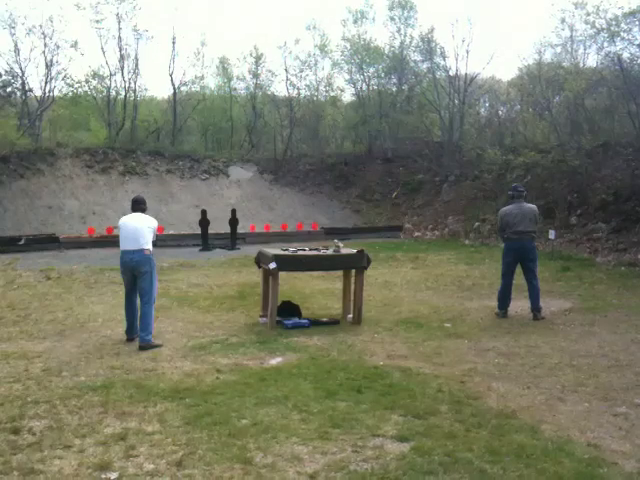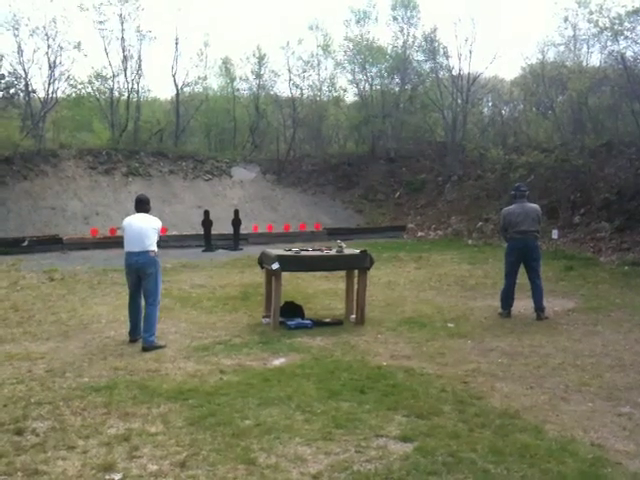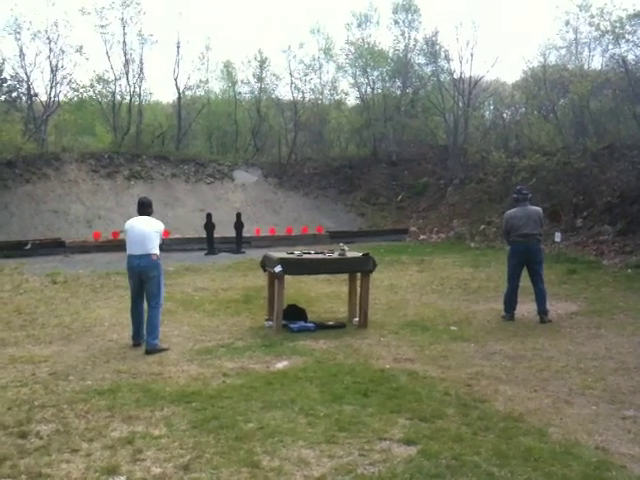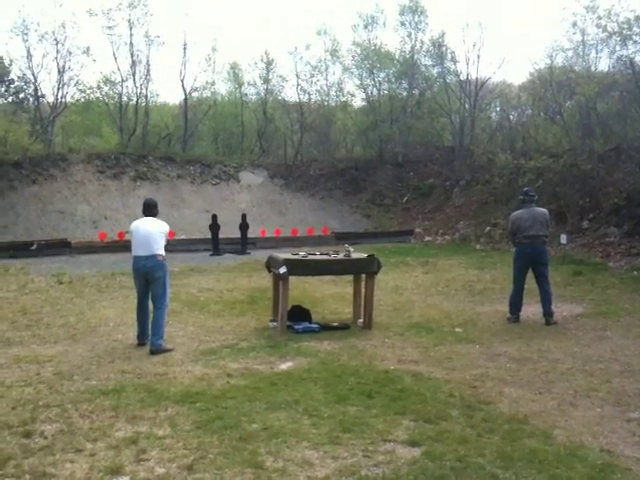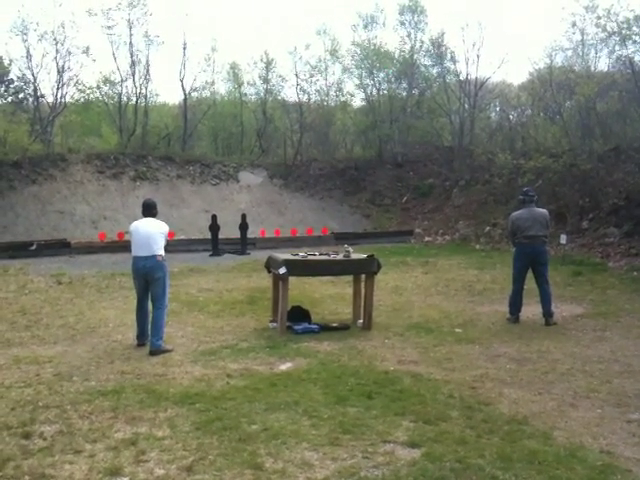
dt=1s
person 1, frame 1
left shoulder: (122, 221)
right shoulder: (152, 221)
left elbow: (123, 238)
left hip: (125, 258)
right hip: (144, 257)
left knee: (130, 296)
right knee: (147, 299)
left ankle: (131, 333)
right ankle: (145, 340)
person 1, frame 2
left shoulder: (126, 222)
right shoulder: (155, 222)
left elbow: (127, 239)
left hip: (130, 259)
right hip: (148, 259)
left knee: (134, 297)
right knee: (152, 300)
left ankle: (134, 334)
right ankle: (148, 340)
person 1, frame 3
left shoulder: (128, 224)
right shoulder: (158, 225)
left elbow: (128, 242)
left hip: (132, 262)
right hip: (151, 262)
left knee: (136, 301)
right knee: (154, 303)
left ankle: (137, 338)
right ankle: (152, 344)
person 1, frame 4
left shoulder: (134, 226)
right shoulder: (163, 226)
left elbow: (134, 244)
left hip: (138, 263)
right hip: (156, 263)
left knee: (142, 301)
right knee: (160, 304)
left ankle: (142, 337)
right ankle: (156, 344)
person 1, frame 5
left shoulder: (133, 226)
right shoulder: (163, 226)
left elbow: (134, 244)
left hip: (137, 264)
right hip: (156, 263)
left knee: (141, 301)
right knee: (159, 304)
left ankle: (142, 338)
right ankle: (156, 344)
person 2, frame 1
left shoulder: (504, 211)
right shoulder: (534, 209)
left elbow: (500, 231)
right elbow: (536, 226)
left hip: (511, 245)
right hip: (528, 244)
left knee: (506, 279)
right knee: (532, 279)
left ankle: (502, 309)
right ankle: (536, 311)
person 2, frame 2
left shoulder: (506, 211)
right shoulder: (536, 209)
left elbow: (503, 231)
right elbow: (539, 226)
left hip: (514, 245)
right hip: (532, 244)
left knee: (510, 278)
right knee: (535, 279)
left ankle: (506, 309)
right ankle: (540, 311)
person 2, frame 3
left shoulder: (509, 215)
right shoulder: (538, 212)
left elbow: (505, 234)
right elbow: (541, 229)
left hip: (517, 248)
right hip: (534, 247)
left knee: (513, 282)
right knee: (538, 282)
left ankle: (509, 313)
right ankle: (543, 314)
person 2, frame 4
left shoulder: (515, 216)
right shoulder: (545, 213)
left elbow: (511, 236)
right elbow: (547, 231)
left hip: (522, 250)
right hip: (540, 249)
left knee: (518, 283)
right knee: (544, 284)
left ankle: (514, 314)
right ankle: (548, 316)
person 2, frame 5
left shoulder: (514, 216)
right shoulder: (545, 214)
left elbow: (511, 236)
right elbow: (547, 232)
left hip: (522, 250)
right hip: (540, 249)
left knee: (518, 284)
right knee: (544, 284)
left ankle: (514, 315)
right ankle: (548, 316)
